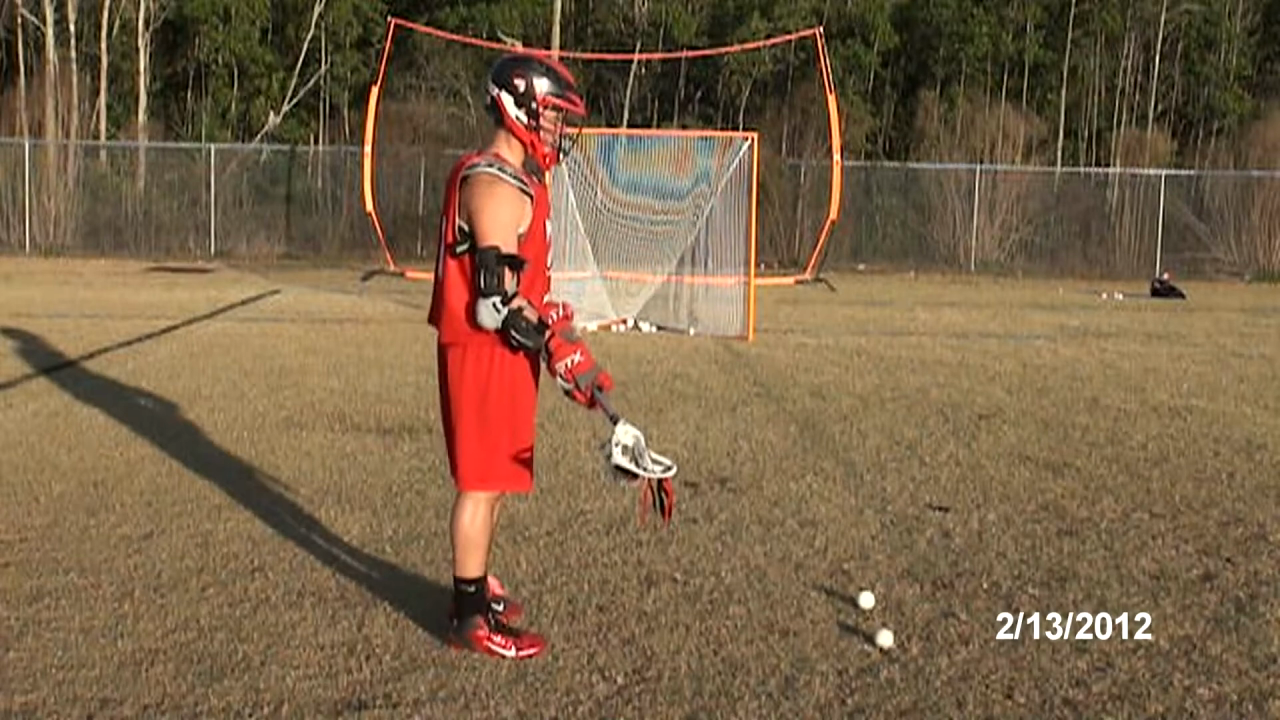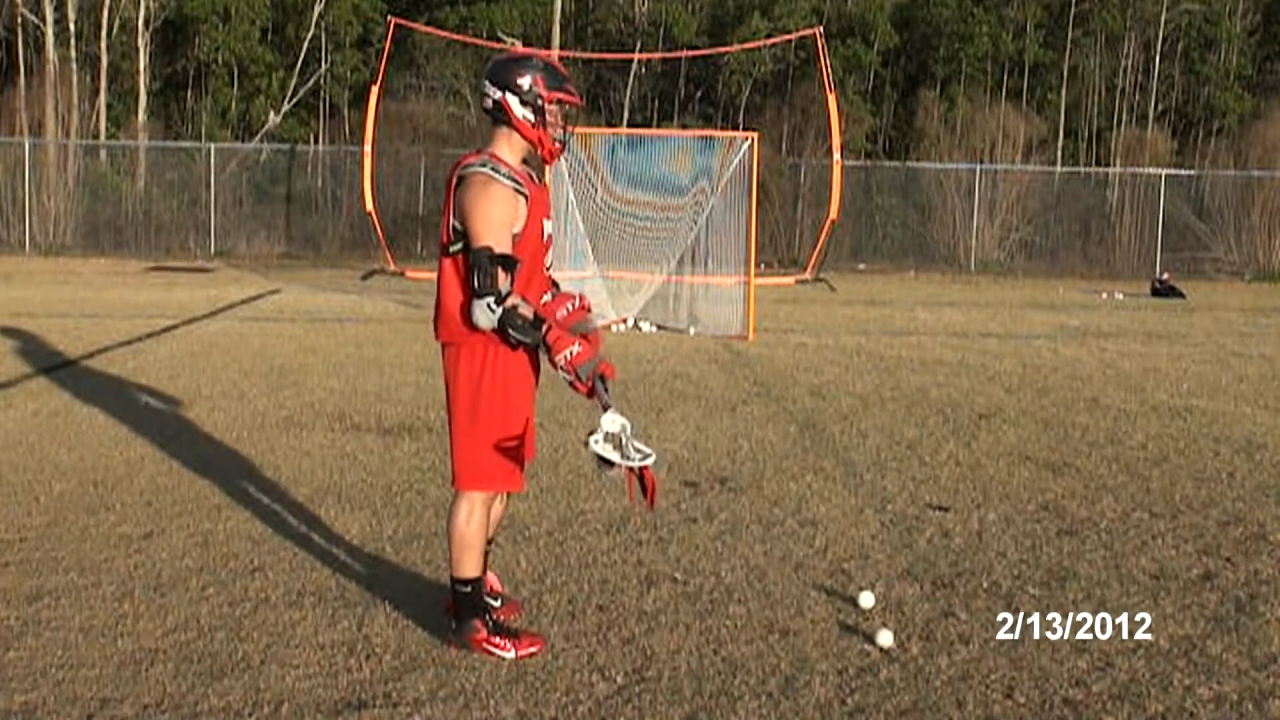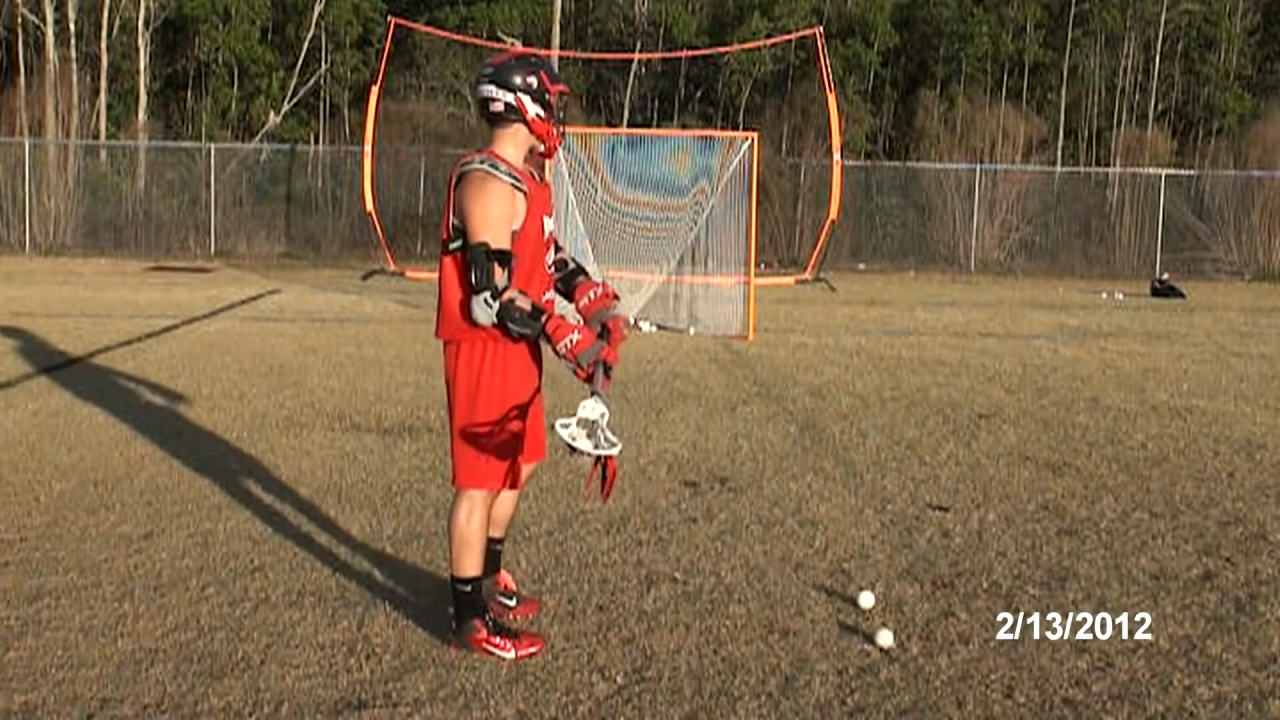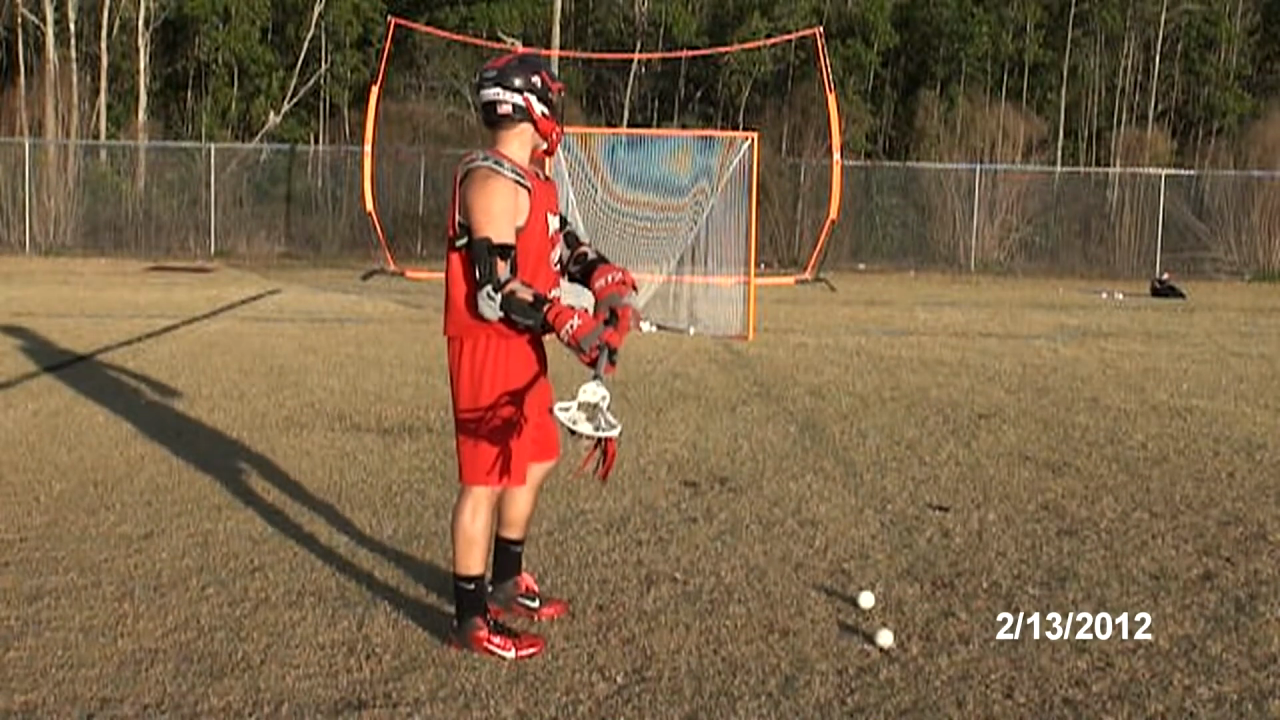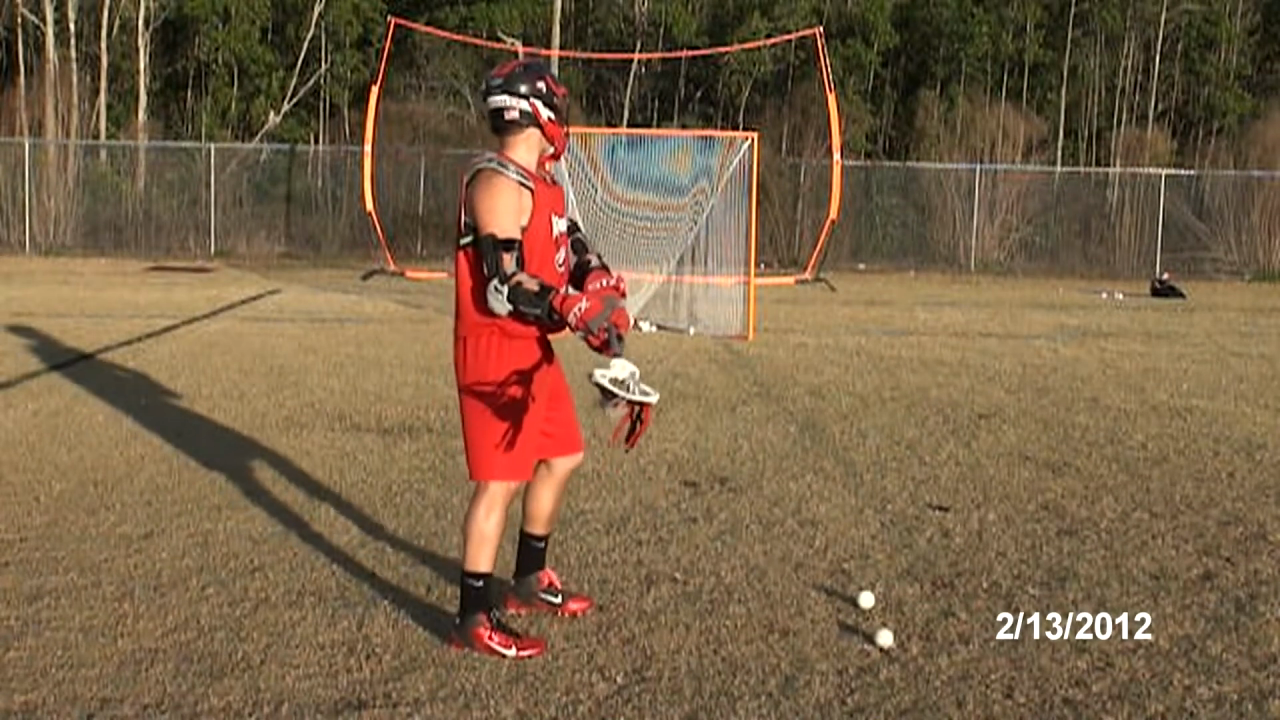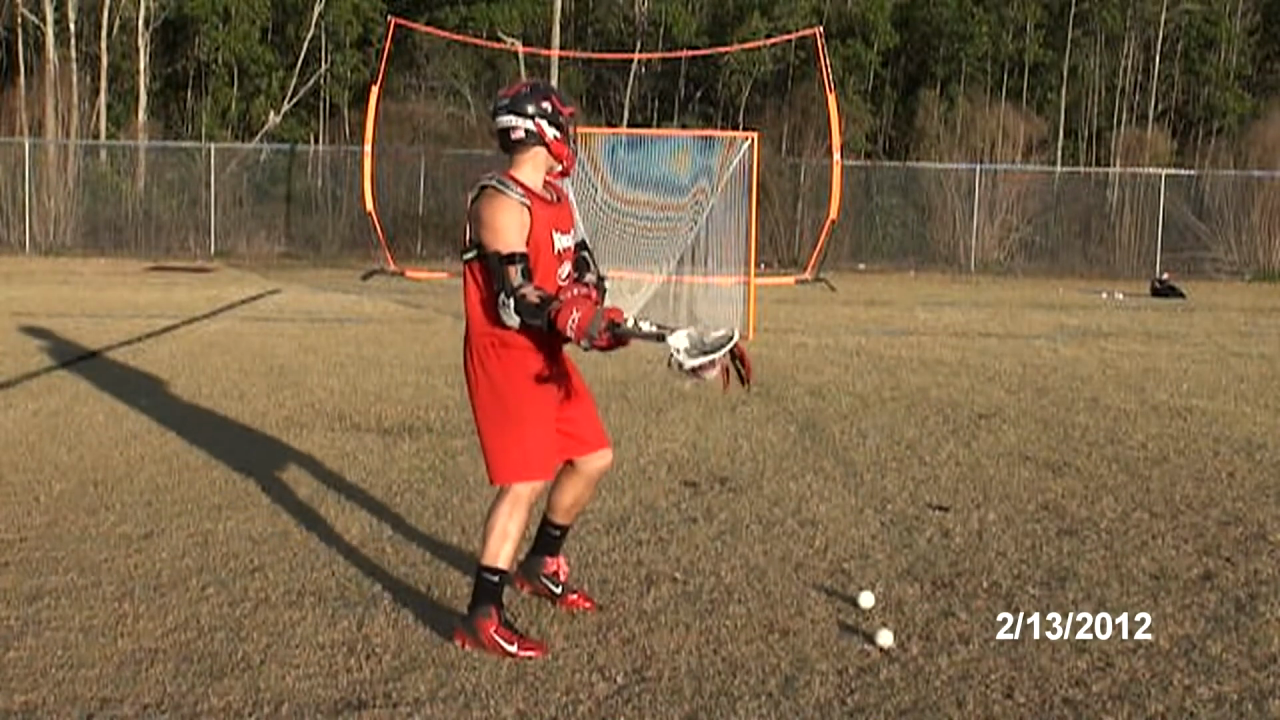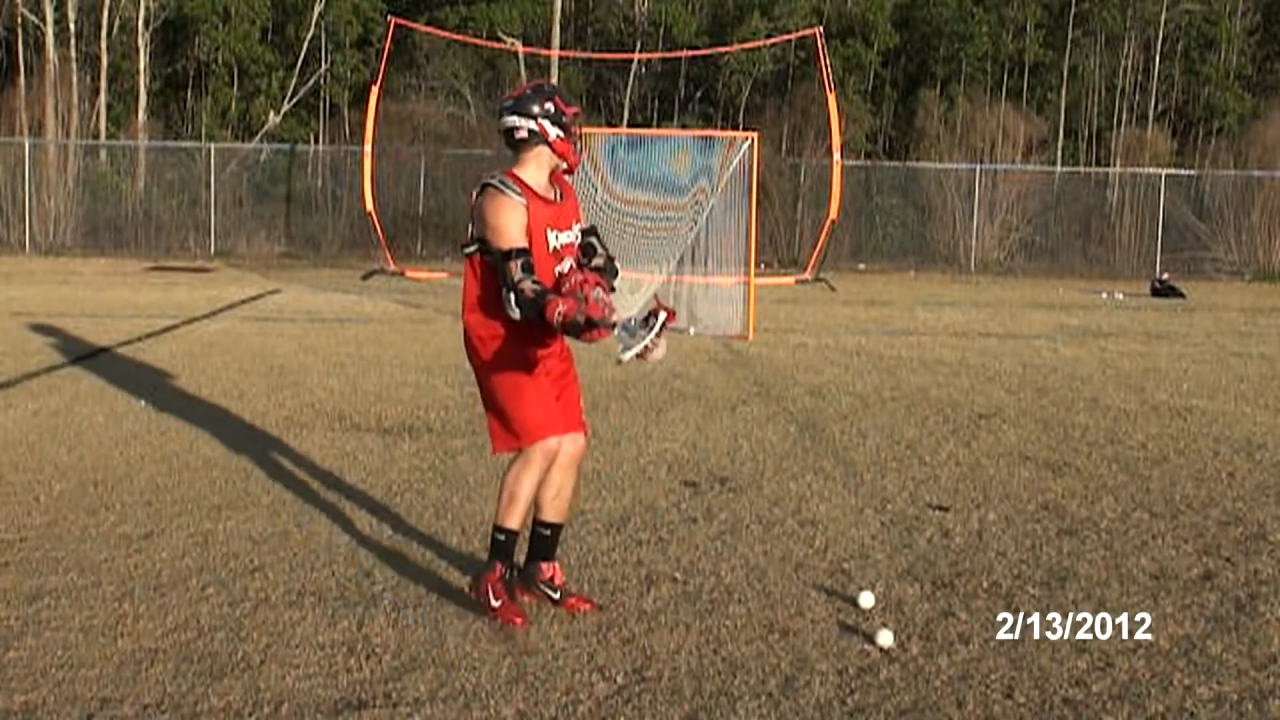
dt=0.7s
person 1, frame 1
left shoulder: (510, 178)
right shoulder: (496, 186)
right elbow: (499, 295)
left wrist: (547, 314)
right wrist: (558, 349)
left hip: (500, 349)
right hip: (485, 352)
left knee: (492, 478)
right knee: (483, 482)
left ankle: (475, 587)
right ankle: (472, 617)
person 1, frame 2
left shoulder: (517, 177)
right shoulder: (490, 186)
right elbow: (492, 297)
left wrist: (561, 305)
right wrist: (559, 345)
left hip: (508, 350)
right hip: (485, 353)
left knee: (503, 474)
right knee: (481, 482)
left ankle: (475, 581)
right ankle: (470, 617)
person 1, frame 3
left shoulder: (525, 176)
right shoulder: (489, 184)
left elbow: (543, 253)
right elbow: (492, 295)
left wrist: (589, 292)
right wrist: (563, 334)
left hip: (515, 349)
right hip: (485, 351)
left knee: (515, 466)
right knee: (482, 481)
left ankle: (487, 579)
right ankle: (471, 618)
person 1, frame 4
left shoulder: (531, 177)
right shoulder: (492, 183)
left elbow: (562, 243)
right elbow: (495, 291)
left wrist: (606, 277)
right wrist: (566, 320)
left hip: (522, 347)
right hip: (489, 349)
left knee: (532, 464)
right knee: (487, 479)
left ankle: (506, 583)
right ankle: (471, 618)
person 1, frame 5
left shoulder: (543, 182)
right shoulder: (497, 184)
left elbow: (572, 246)
right elbow: (503, 286)
left wrist: (599, 283)
right wrist: (569, 308)
left hip: (532, 347)
right hip: (495, 349)
left knee: (560, 459)
right knee: (500, 479)
left ankle: (531, 580)
right ankle: (474, 617)
person 1, frame 6
left shoulder: (556, 197)
right shoulder: (501, 202)
left elbow: (583, 266)
right elbow: (513, 300)
left wrist: (587, 298)
right wrist: (565, 316)
left hip: (546, 354)
right hip: (505, 357)
left knee: (592, 458)
right knee: (524, 481)
left ankle: (542, 564)
right ankle: (482, 616)
person 1, frame 7
left shoulder: (564, 193)
right shoulder: (502, 201)
left elbow: (597, 257)
right elbow: (517, 292)
left wrist: (592, 282)
right wrist: (561, 312)
left hip: (547, 340)
right hip: (501, 341)
left knee: (571, 447)
right knee: (545, 443)
left ankle: (540, 570)
right ankle: (496, 569)
